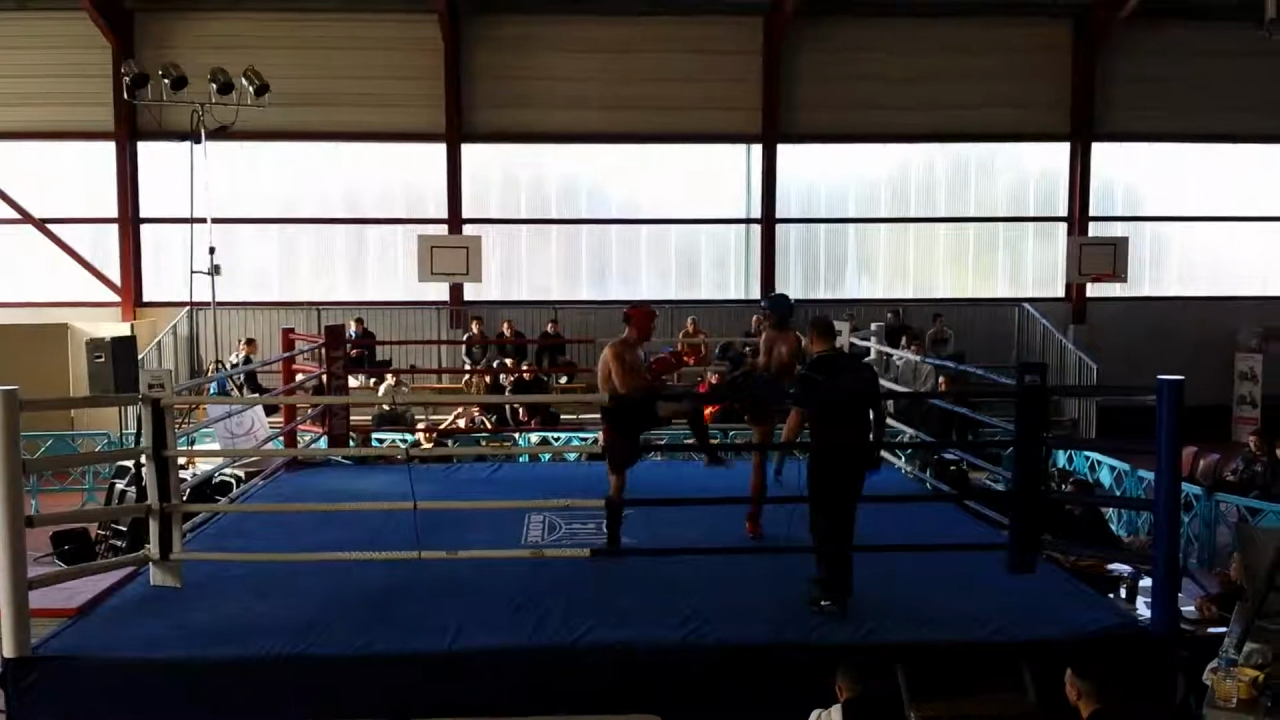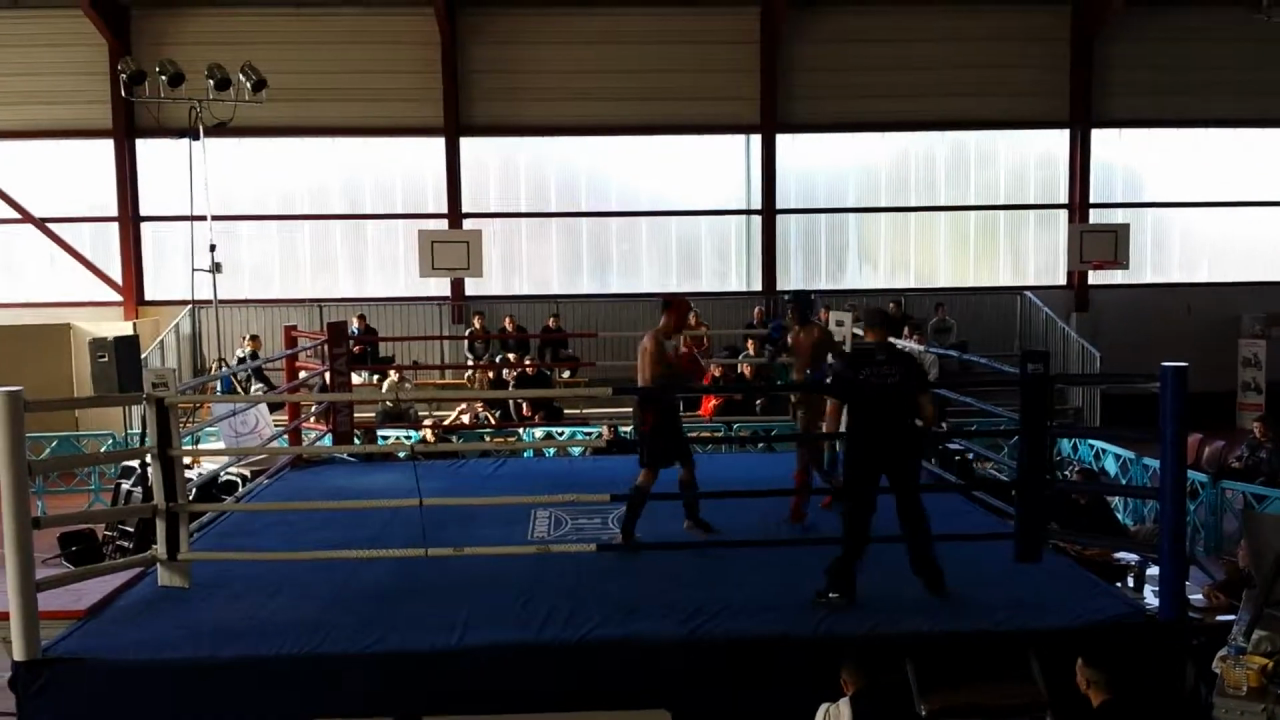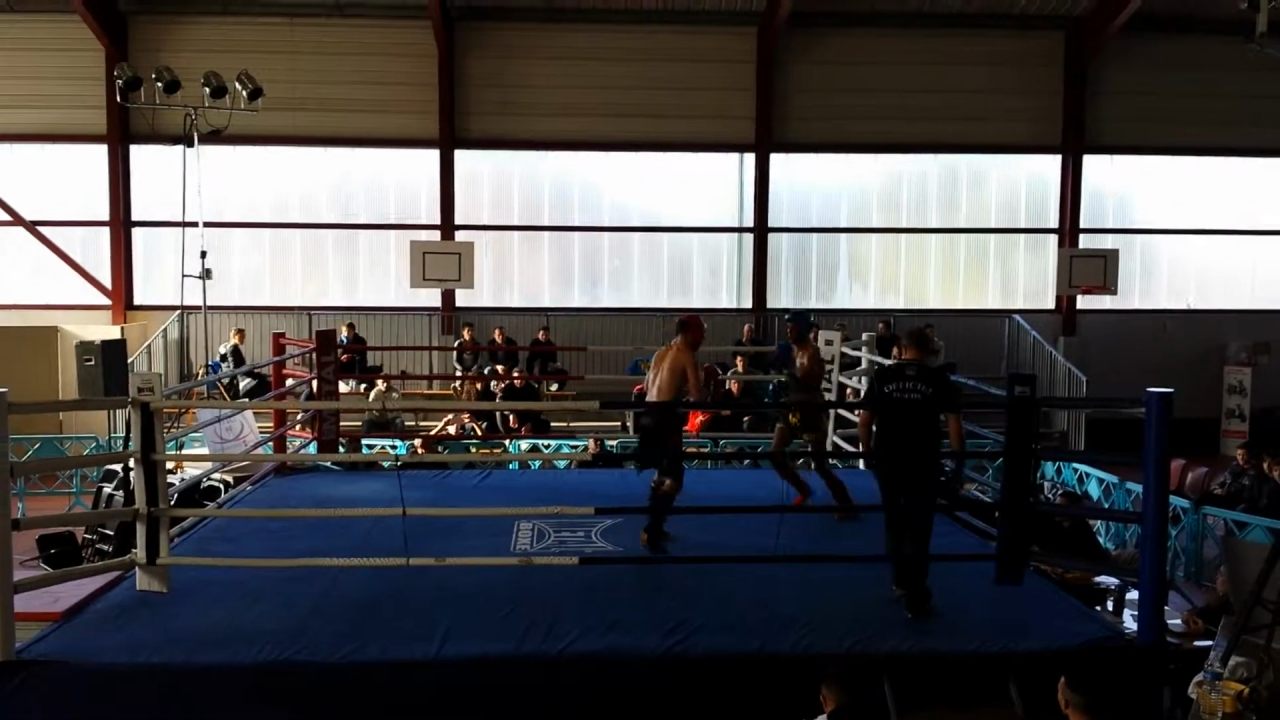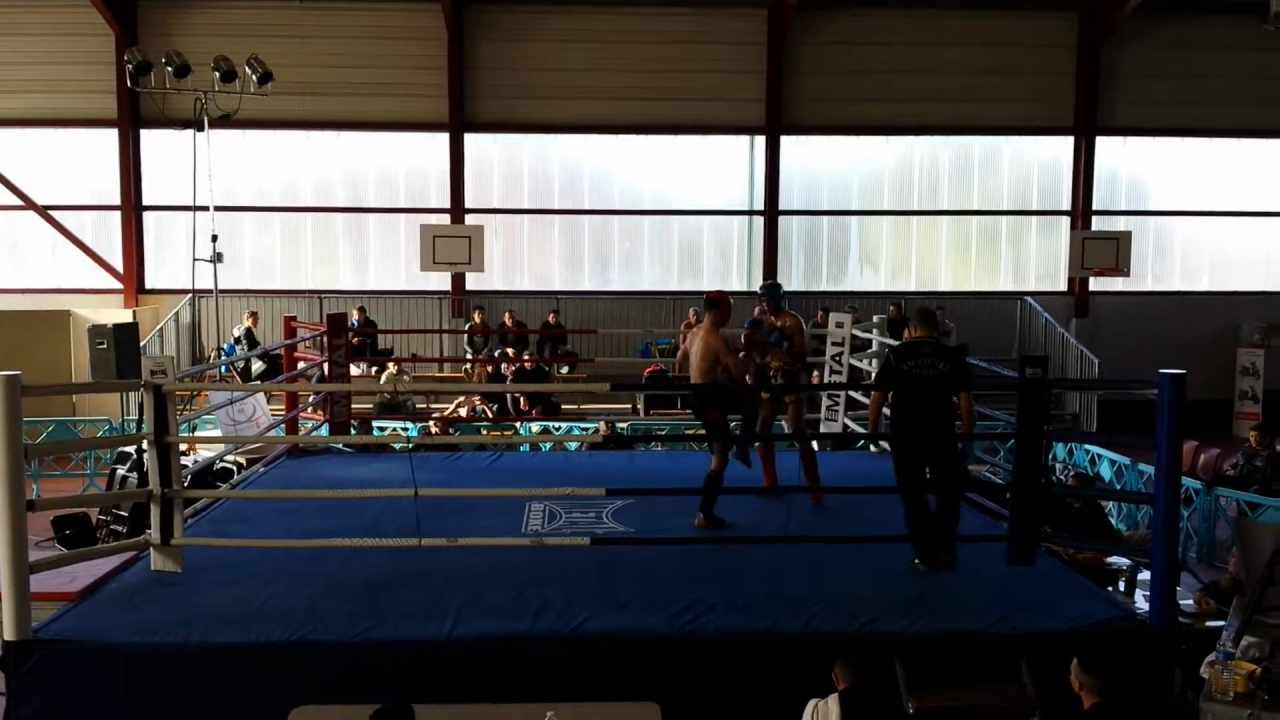
dt=0.5s
person 1, frame 1
left shoulder: (812, 371)
right shoulder: (862, 368)
left elbow: (796, 420)
right elbow: (879, 413)
right wrist: (874, 448)
left hip: (828, 454)
right hip: (858, 452)
left knee: (824, 522)
right knee: (843, 517)
left ankle: (832, 595)
right ankle: (839, 581)
person 1, frame 2
left shoulder: (849, 363)
right shoulder: (908, 362)
left elbow: (834, 412)
right elbow: (928, 410)
left wrist: (830, 450)
right wrist: (923, 437)
left hip: (863, 448)
right hip: (903, 446)
left knee: (856, 516)
right knee: (913, 513)
left ankle: (840, 586)
right ankle: (933, 581)
person 1, frame 3
left shoulder: (882, 377)
right shoulder: (939, 380)
left elbow: (865, 421)
right elbow: (954, 426)
left wrist: (869, 452)
right wrist: (959, 462)
left hip: (886, 461)
right hip: (923, 463)
left knee: (895, 521)
right knee: (918, 528)
left ankle: (901, 581)
right ankle: (916, 600)
person 1, frame 4
left shoulder: (897, 354)
right shoulder: (953, 357)
left elbow: (878, 397)
right elbow: (965, 404)
left wrist: (872, 431)
left hip: (904, 437)
right hip: (942, 437)
left knee: (913, 497)
right knee: (949, 492)
left ankle: (924, 556)
right ankle: (943, 548)
person 2, frame 1
left shoulder: (636, 349)
right shoulder: (615, 350)
right elbow: (625, 387)
left wrist: (656, 369)
right wrist: (653, 375)
left hip: (639, 408)
right hip: (616, 414)
left knee: (691, 403)
right knee: (618, 480)
left ankle: (709, 454)
person 2, frame 2
left shoulder: (667, 341)
right shoulder: (654, 339)
right elbow: (650, 377)
left wrist: (681, 374)
right wrist: (680, 373)
left hip: (666, 405)
right hip: (651, 407)
left knee: (688, 463)
right knee: (649, 473)
person 2, frame 3
left shoulder: (662, 353)
right shoulder: (688, 356)
right elbow: (697, 396)
left hip: (648, 414)
right hip: (665, 416)
left knee: (662, 473)
right knee: (674, 479)
left ankle: (655, 526)
person 2, frame 4
left shoulder: (695, 332)
right shoulder: (716, 338)
left elbow: (680, 359)
right elbow: (740, 371)
right wrist: (737, 360)
left hip: (702, 393)
right hip: (709, 397)
right knee: (720, 457)
left ankle: (742, 448)
person 3, frame 1
left shoulder: (793, 342)
right shoulder: (768, 331)
left elbow: (772, 375)
left hip: (769, 398)
right hip: (752, 388)
left knee: (759, 459)
left ankle: (753, 518)
person 3, frame 2
left shoulder: (819, 332)
right shoulder: (791, 330)
left wrist: (826, 374)
left hip: (814, 394)
right hip: (798, 391)
left knee: (805, 449)
right knee: (812, 449)
left ankle: (799, 505)
person 3, frame 3
left shoulder: (811, 353)
right shoulder: (794, 349)
left elbow: (807, 385)
left wrist: (790, 370)
left hip: (811, 412)
right hip: (793, 408)
left knee: (819, 465)
right knee: (776, 455)
left ankle: (846, 505)
right ankle: (804, 490)
person 3, frame 4
left shoulder: (793, 321)
right shoulder: (767, 322)
left elbow: (803, 352)
right elbow: (764, 350)
left wrist: (781, 342)
left hip: (791, 379)
right hip: (772, 378)
left knee: (799, 432)
right knee: (762, 432)
left ankle: (814, 485)
right ankle: (770, 481)
